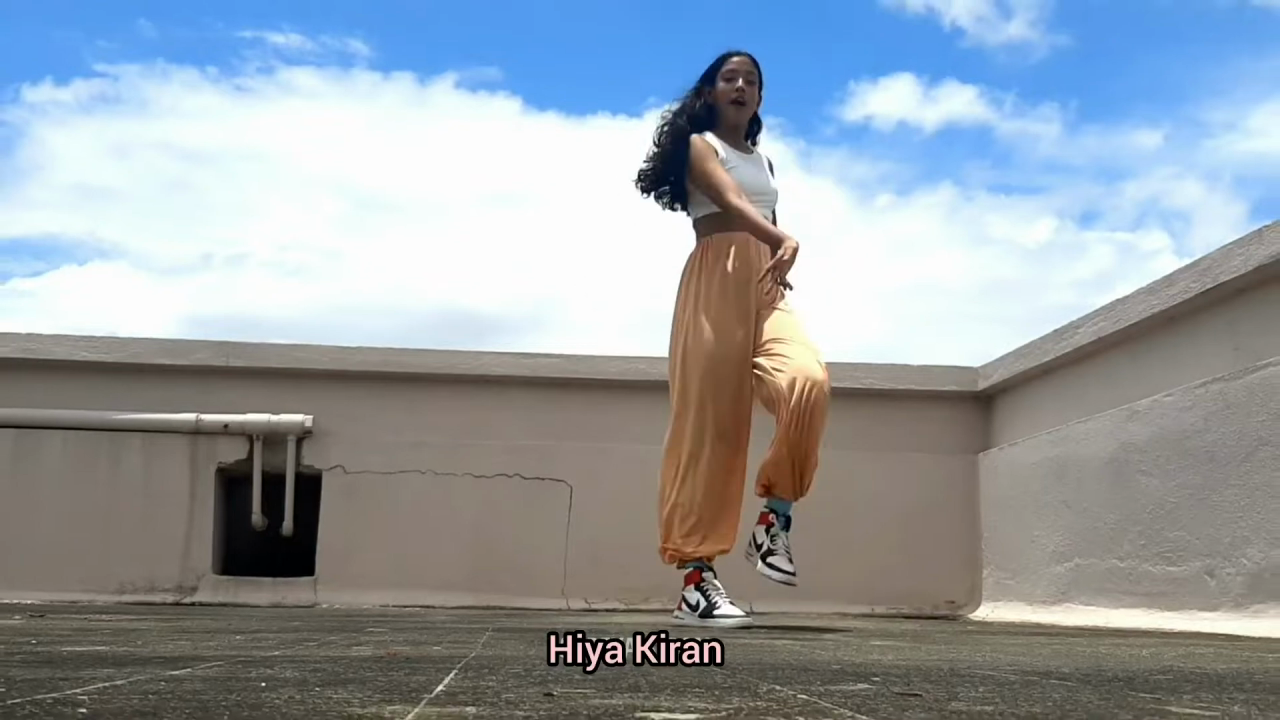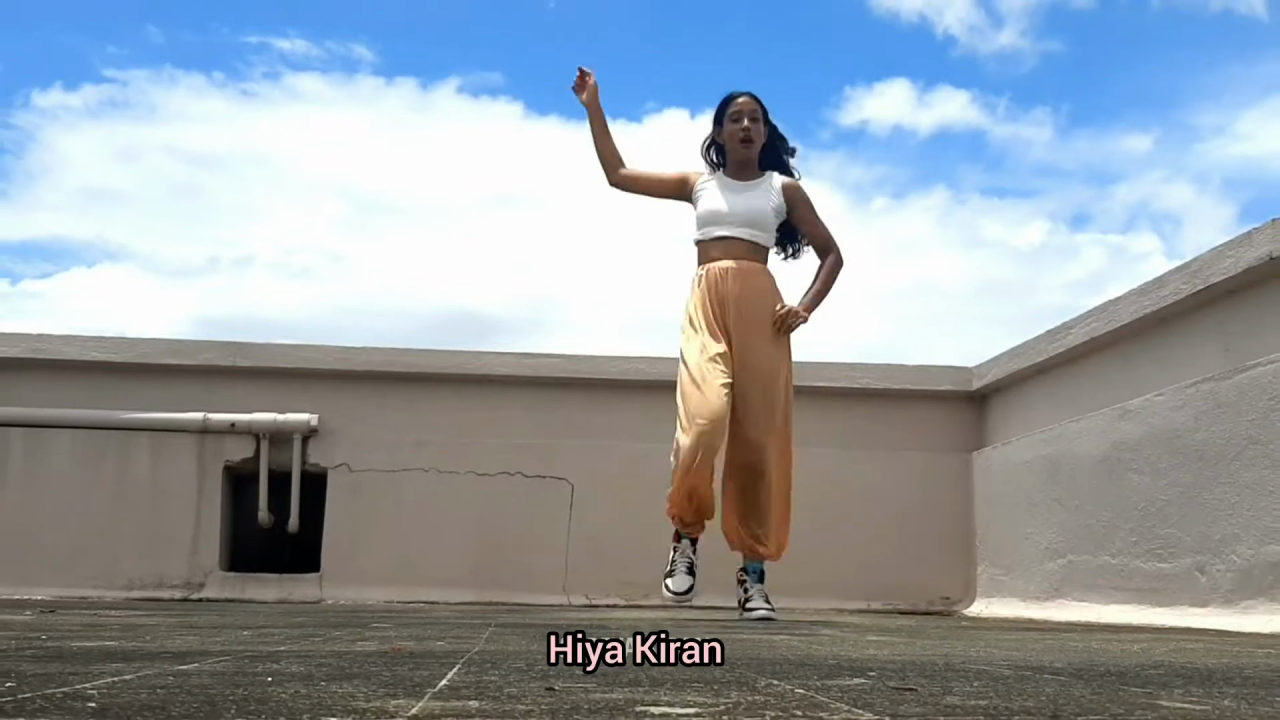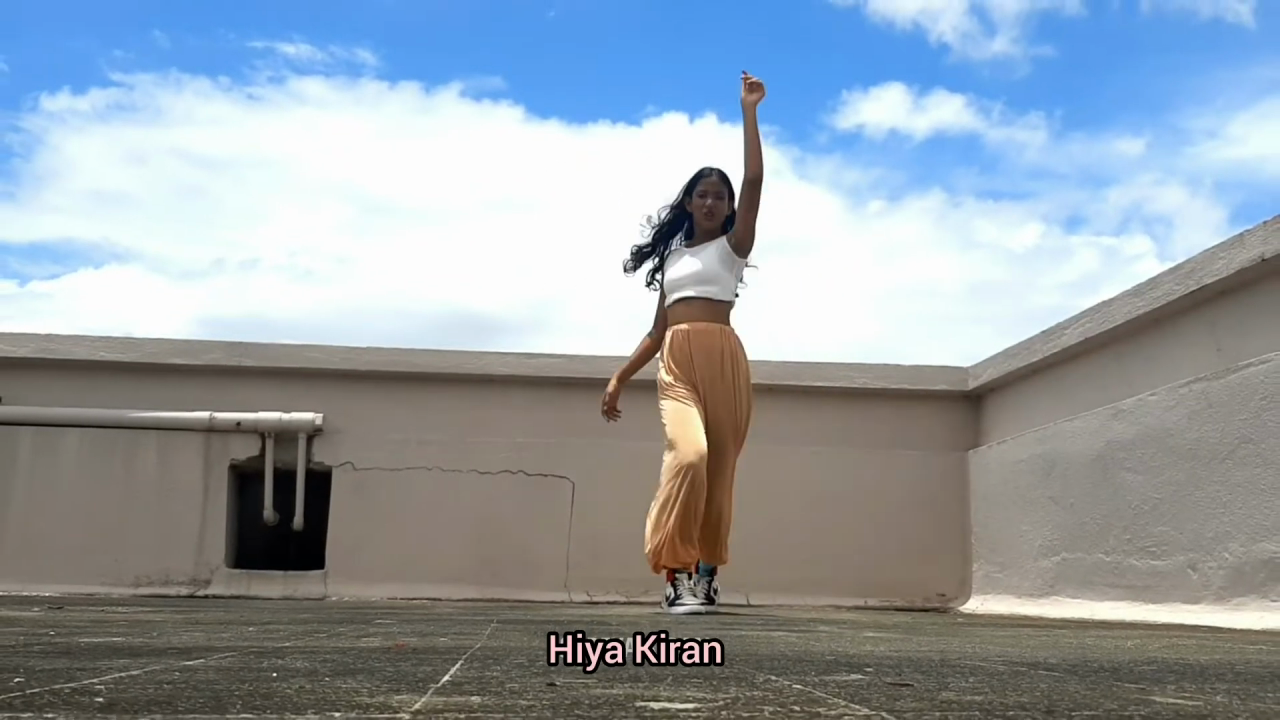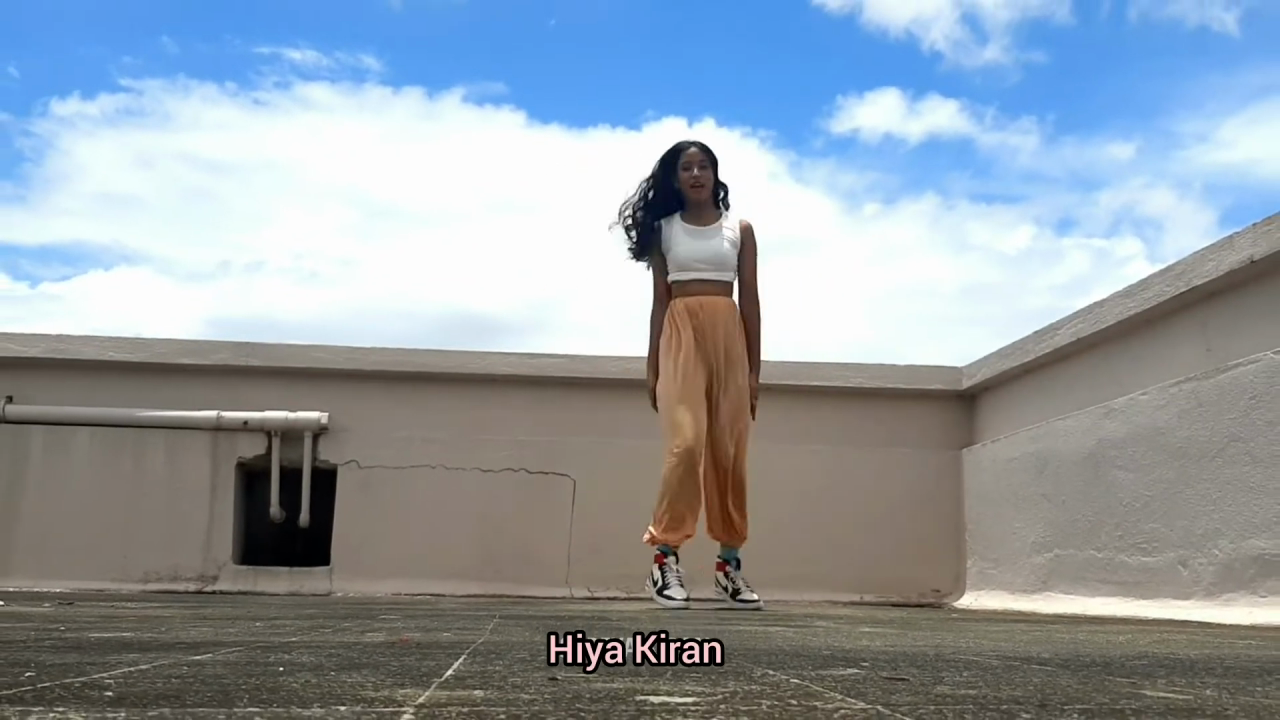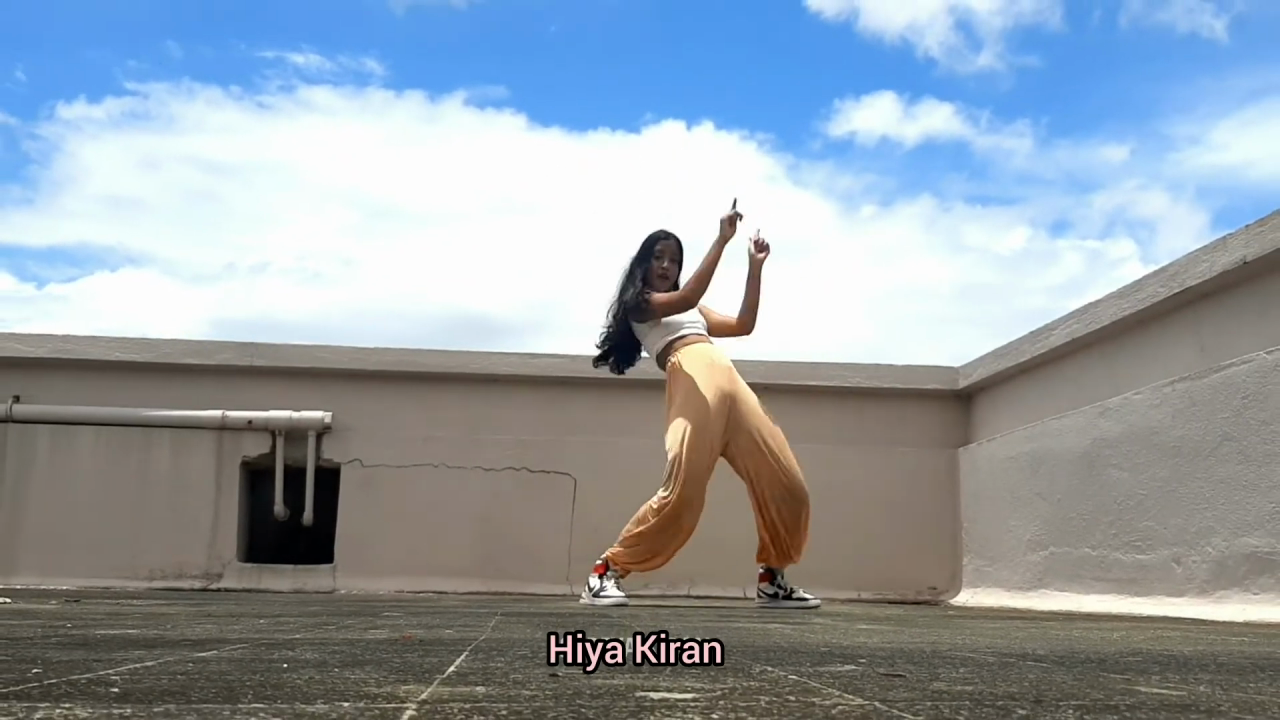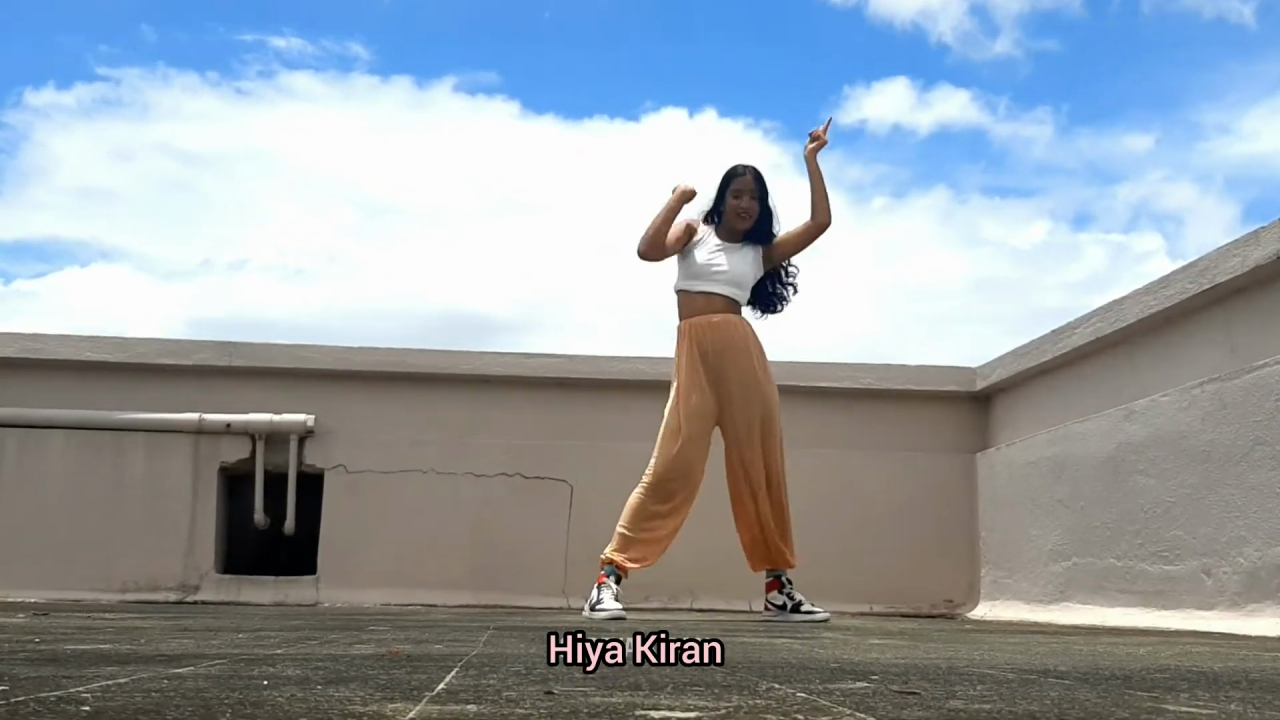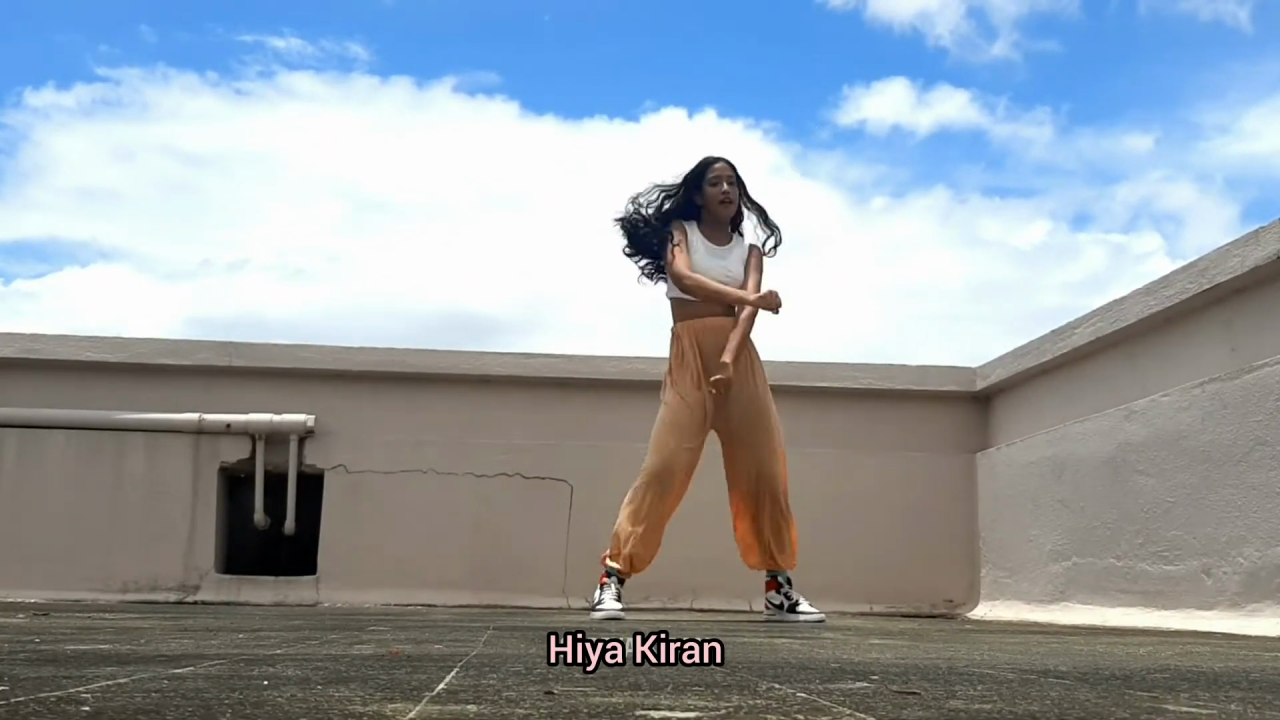
dt=0.7s
person 1, frame 1
left shoulder: (762, 162)
right shoulder: (699, 144)
right elbow: (731, 198)
left wrist: (779, 251)
right wrist: (780, 240)
left hip: (765, 285)
right hip: (713, 281)
left knee: (807, 381)
right knee: (707, 420)
left ankle: (775, 520)
right ankle: (694, 574)
person 1, frame 2
left shoulder: (785, 188)
right shoulder: (697, 183)
left elbow: (832, 253)
right elbow: (617, 173)
left wrist: (807, 307)
right wrist: (592, 103)
left hip: (761, 310)
right hip: (704, 305)
left knee: (761, 436)
right knee: (703, 419)
left ankle: (753, 573)
right ankle: (685, 536)
person 1, frame 3
left shoulder: (734, 244)
right shoulder: (669, 257)
left elbow: (756, 184)
right elbow: (659, 328)
left wrist: (747, 114)
right wrist: (620, 380)
left hip: (724, 357)
right hip: (677, 365)
left knee: (717, 469)
right knee: (688, 455)
left ankle: (705, 571)
right ankle: (678, 574)
person 1, frame 4
left shoulder: (740, 229)
right shoulder: (664, 229)
left elbow: (751, 298)
right elbow: (660, 301)
left wrist: (755, 373)
right wrist: (654, 367)
left hip: (729, 333)
right hip: (682, 333)
left knee: (730, 453)
right knee: (686, 441)
left ankle: (729, 563)
right ankle: (665, 555)
person 1, frame 5
left shoulder: (691, 305)
right shoulder: (640, 303)
left elbow: (744, 325)
right elbow: (692, 295)
left wrist: (756, 266)
right wrist: (720, 240)
left hip: (732, 385)
right hip: (690, 385)
left knee: (787, 486)
right knee: (684, 490)
left ankle: (773, 577)
right ankle: (607, 571)
person 1, frame 6
left shoulder: (763, 253)
right shoulder: (693, 231)
left elbow: (821, 223)
right elbow: (648, 250)
left wrist: (812, 160)
right wrist: (678, 196)
left hip: (744, 354)
right hip: (693, 353)
left knee: (761, 470)
right knee: (672, 466)
left ankle: (777, 585)
right ankle: (610, 575)
person 1, frame 7
left shoulder: (752, 249)
right shoulder: (680, 230)
left elbow: (745, 310)
right elbow: (682, 277)
left wrist: (734, 353)
right wrist: (748, 297)
left hip: (740, 356)
right hip: (690, 354)
left knee: (764, 471)
right knee: (665, 465)
left ankle: (778, 587)
right ankle: (612, 577)
